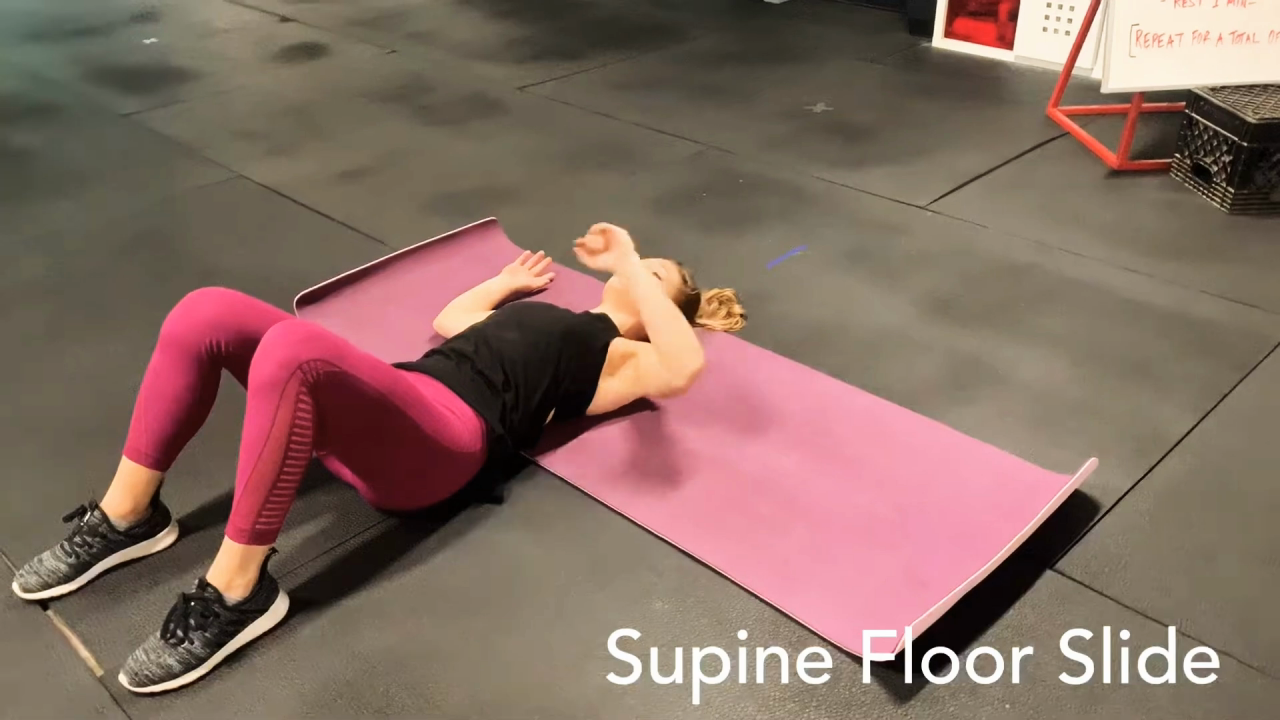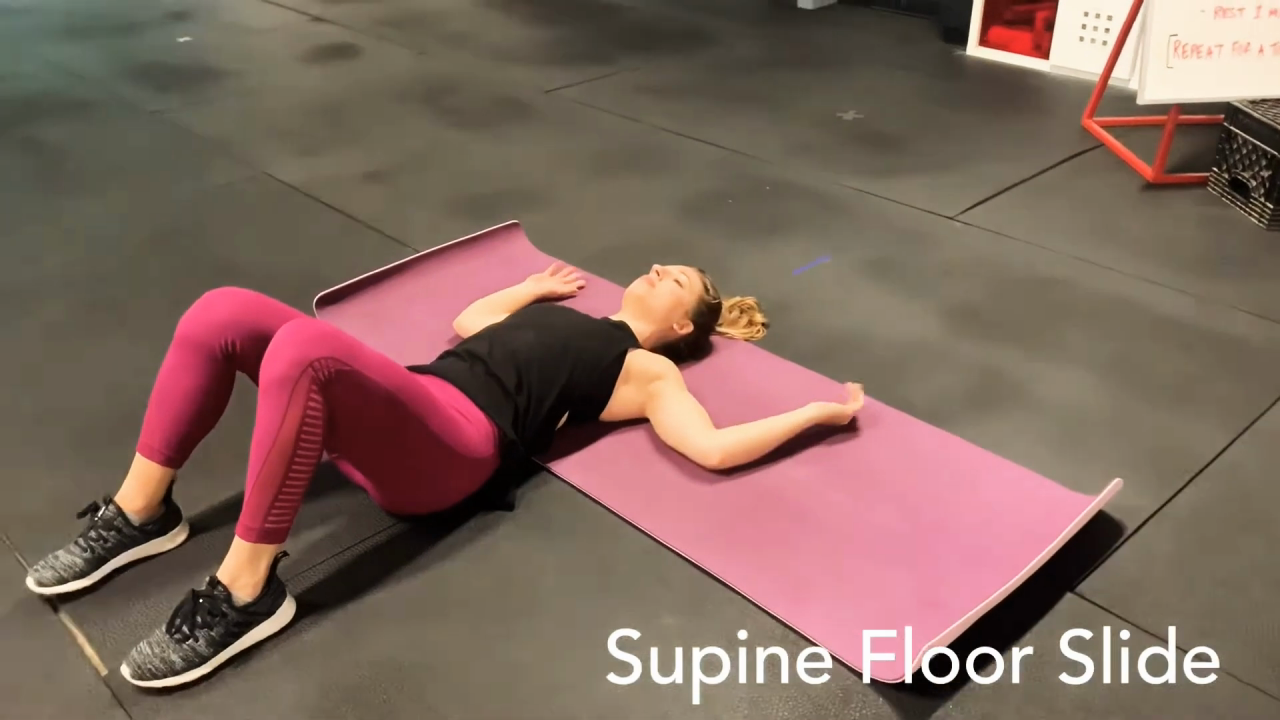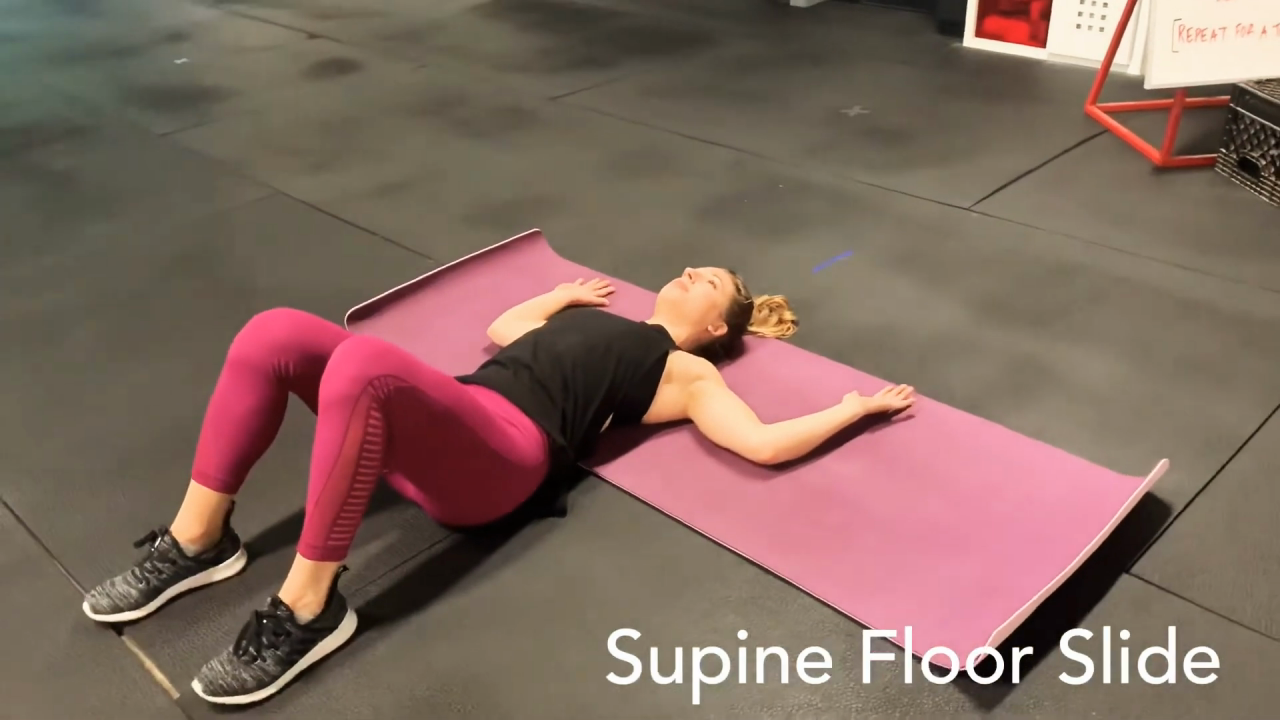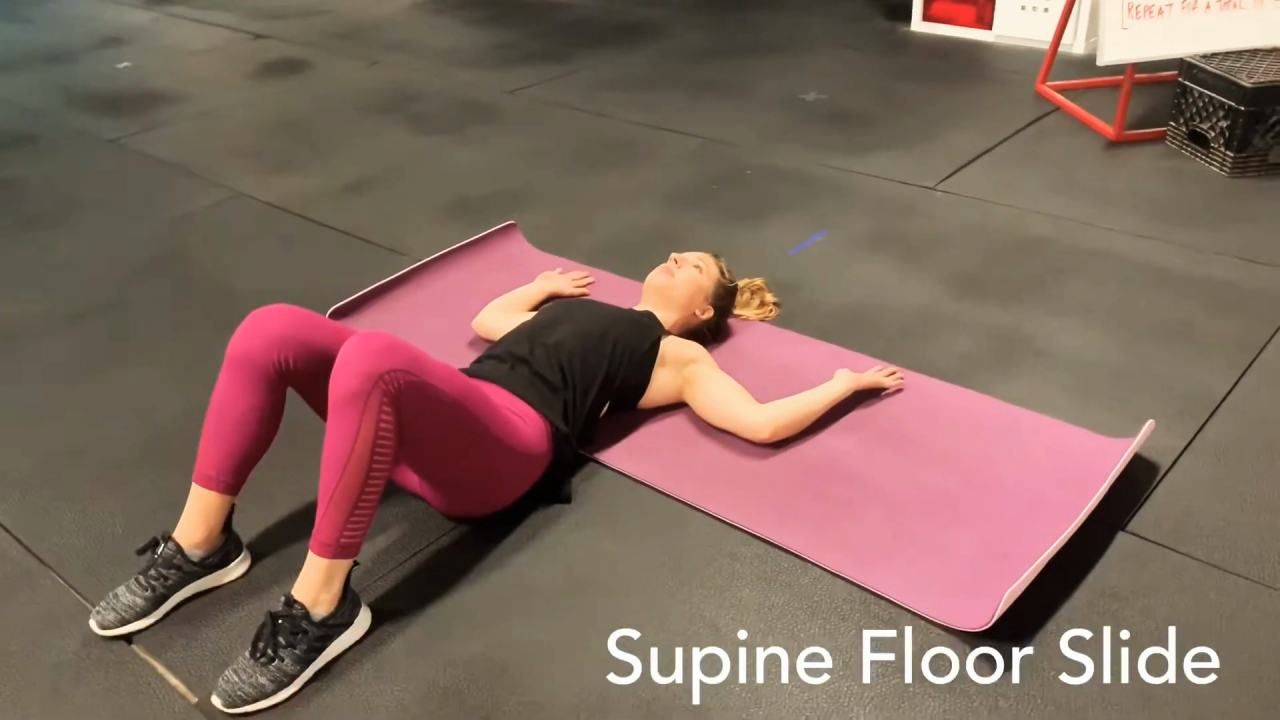
dt=1s
person 1, frame 1
left shoulder: (626, 358)
right shoulder: (543, 311)
left elbow: (685, 367)
right elbow: (448, 320)
left wrist: (633, 264)
right wrist: (507, 282)
left hip: (442, 440)
right hip: (387, 406)
left knee: (291, 349)
right knee: (206, 314)
left ankle: (237, 591)
right ankle: (127, 516)
person 1, frame 2
left shoulder: (646, 371)
right shoulder: (568, 317)
left elbow: (713, 447)
right elbow: (468, 321)
left wrist: (816, 412)
right wrist: (534, 285)
left hip: (454, 443)
right hip: (401, 408)
left knee: (302, 347)
right knee: (223, 312)
left ankle: (246, 591)
right ankle: (141, 514)
person 1, frame 3
left shoulder: (686, 372)
right shoulder: (598, 318)
left elbow: (765, 443)
right elbow: (502, 328)
left wrist: (857, 405)
right wrist: (563, 292)
left hip: (504, 452)
right hip: (442, 426)
left knee: (361, 364)
right knee: (274, 334)
left ankle: (308, 606)
right ankle: (198, 540)
person 1, frame 4
left shoulder: (677, 355)
right shoulder: (583, 308)
left elbow: (761, 421)
right elbow: (485, 319)
left wrist: (846, 381)
right wrist: (548, 283)
left hip: (506, 441)
right hip: (434, 422)
left knee: (370, 355)
right knee: (269, 331)
left ankle: (321, 604)
right ankle: (200, 544)
